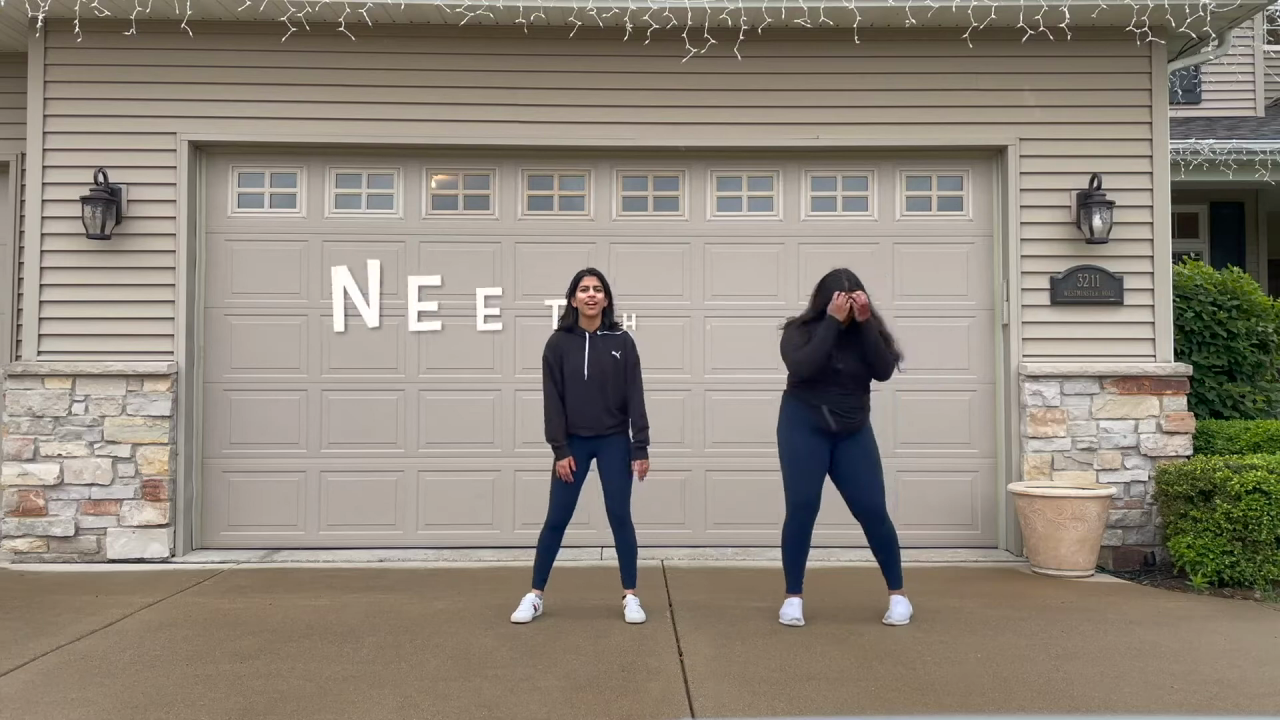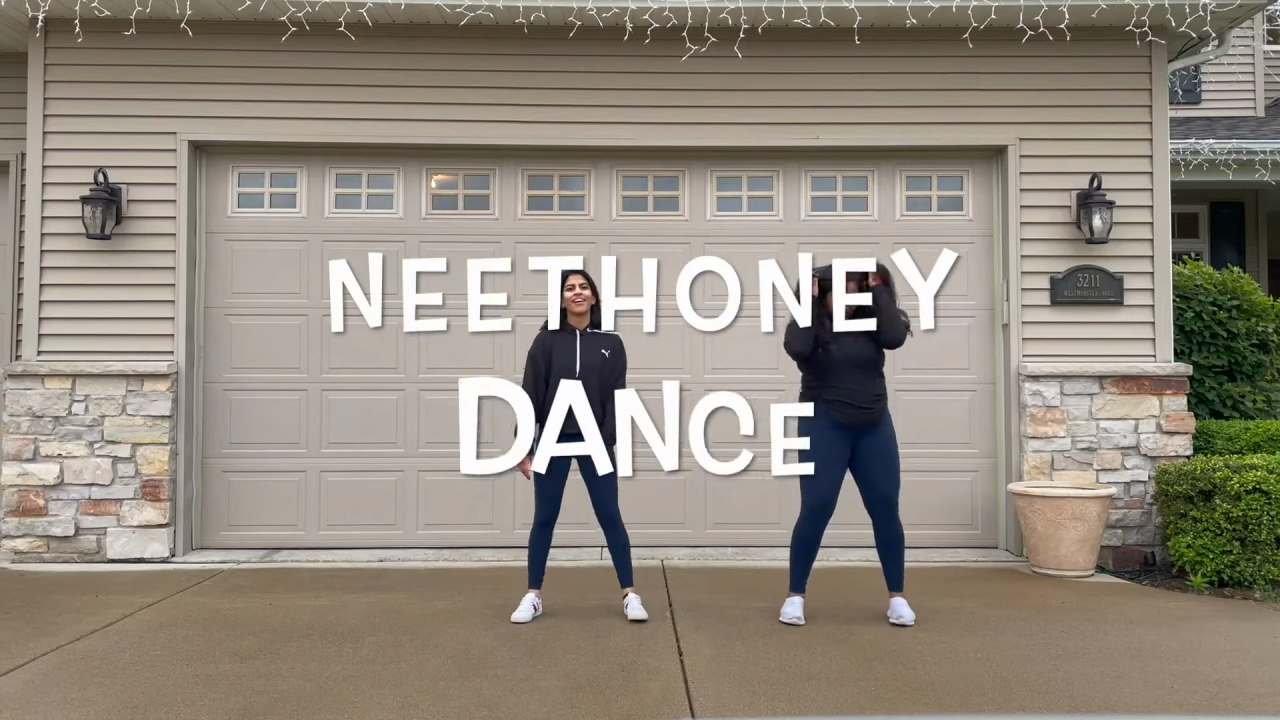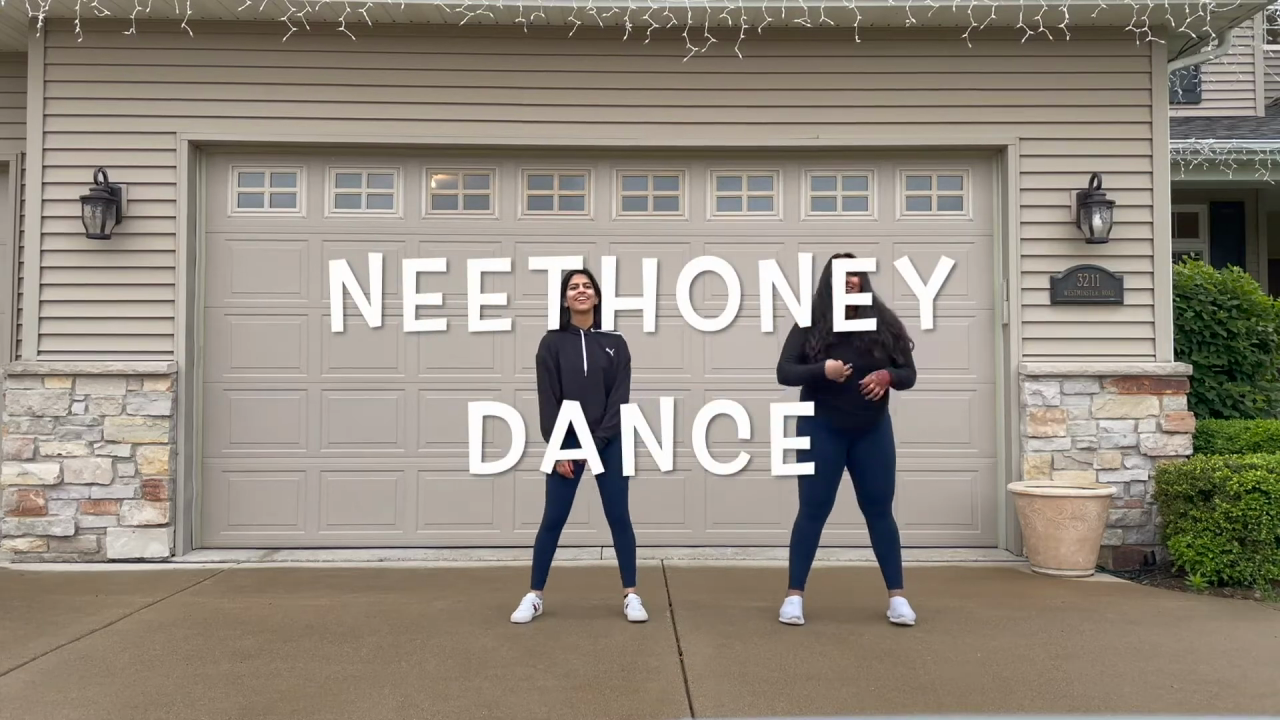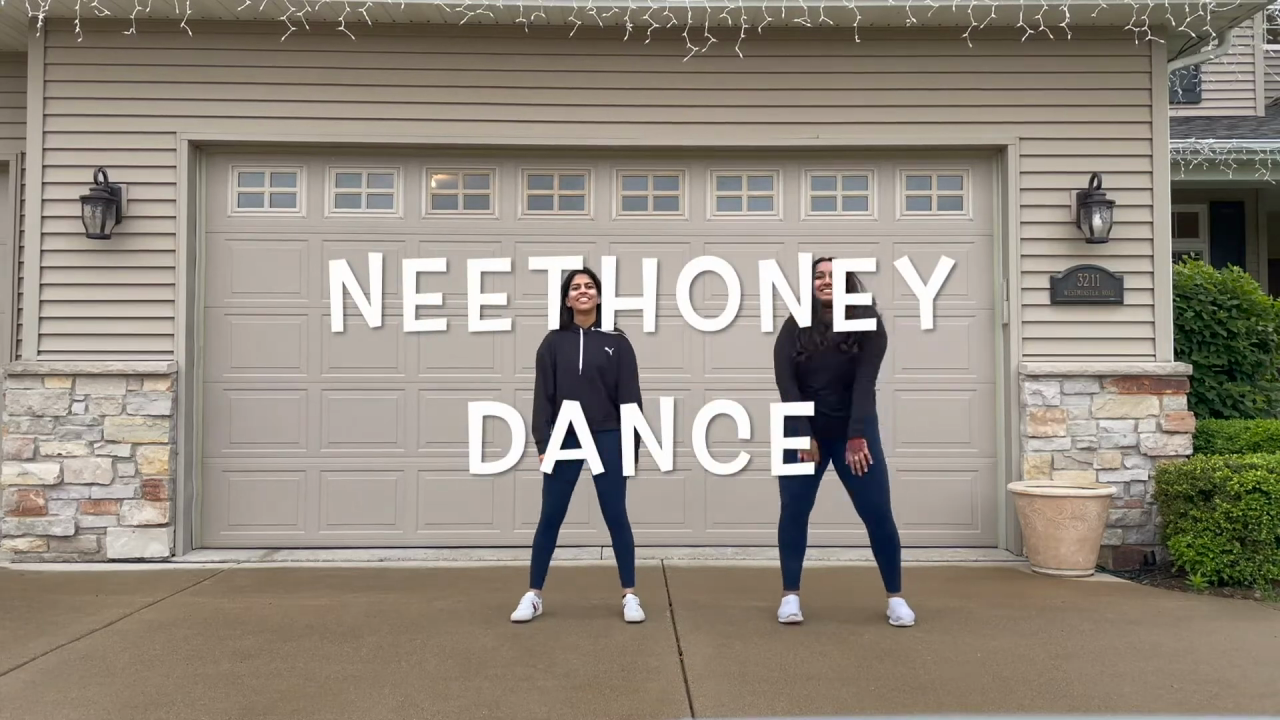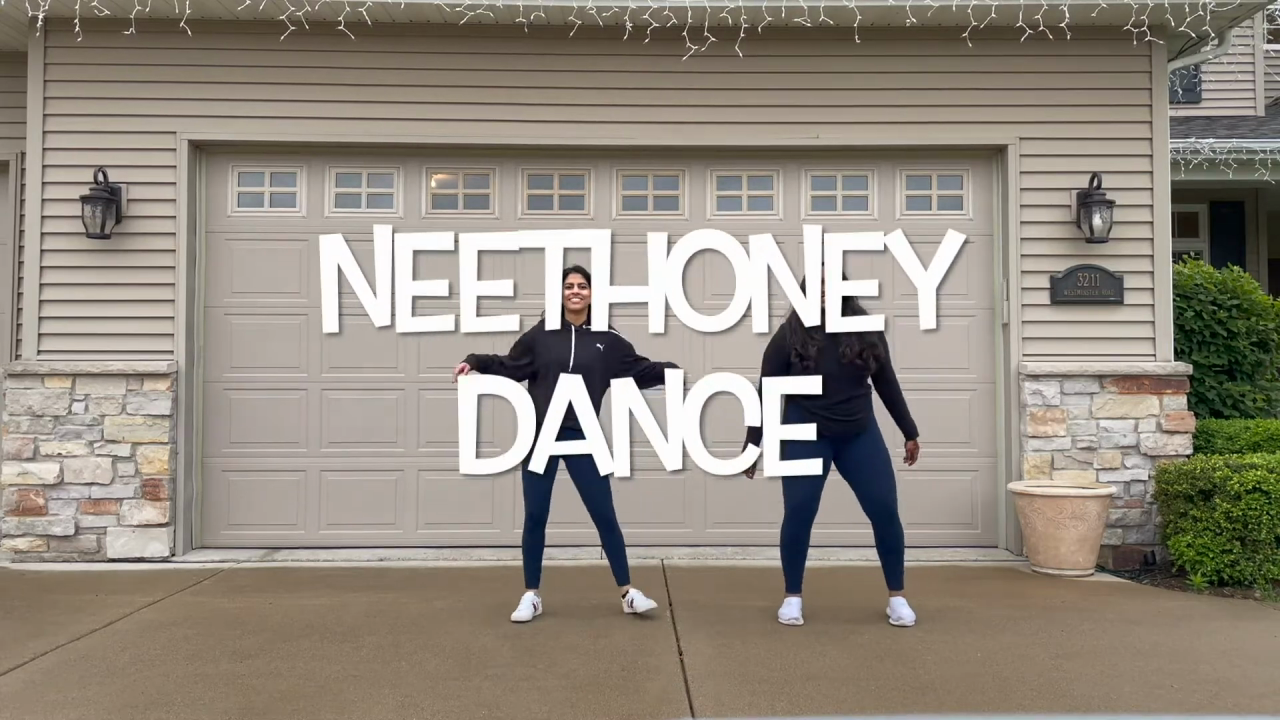
dt=0.7s
person 1, frame 1
left shoulder: (866, 332)
right shoulder: (800, 330)
left elbow: (884, 371)
right elbow: (802, 368)
left wrist: (865, 323)
right wrist: (832, 322)
left hip: (853, 433)
right hip: (804, 429)
left knee: (872, 511)
right knee: (801, 510)
left ankle: (898, 594)
right ankle: (793, 597)
person 1, frame 2
left shoulder: (869, 320)
right shoulder: (808, 324)
left elbow: (895, 338)
right elbow: (799, 351)
left wrist: (880, 291)
right wrist: (808, 303)
left hip: (873, 427)
right hip: (824, 427)
left knee: (886, 509)
right knee: (816, 509)
left ankle: (897, 598)
right ankle: (795, 596)
person 1, frame 3
left shoulder: (883, 323)
right shoulder: (811, 324)
left elbow: (908, 376)
right elbow: (784, 373)
left wrist: (889, 375)
right wrist: (821, 369)
left hip: (872, 430)
right hip: (822, 428)
left knee: (879, 510)
right knee: (814, 510)
left ankle: (896, 597)
right ankle: (794, 595)
person 1, frame 4
left shoulder: (867, 324)
right shoulder: (794, 329)
left elbow: (865, 381)
right elbow: (786, 383)
left wrist: (858, 436)
right wrist: (802, 438)
left hip: (855, 433)
right hip: (804, 433)
left knee: (877, 513)
right knee: (794, 510)
left ankle: (895, 597)
right ankle: (791, 595)
person 1, frame 5
left shoulder: (866, 331)
right shoulder: (790, 335)
left elbow: (887, 384)
left wrist: (910, 434)
right wrist: (751, 446)
left hip: (860, 434)
right hip: (805, 434)
left knee: (884, 510)
right knee: (798, 512)
left ankle: (896, 597)
right ankle: (792, 597)
person 2, frame 1
left shoulder: (621, 342)
right shoulder: (558, 343)
left elbow: (634, 397)
right elbow: (553, 400)
left wrist: (640, 448)
right wrist: (560, 450)
left hip: (614, 442)
right hip: (573, 444)
left knee: (620, 518)
right knee: (556, 520)
left ankle: (630, 597)
right ankle: (535, 596)
person 2, frame 2
left shoulder: (610, 342)
right shoulder: (547, 341)
left elbow: (616, 397)
right elbow: (532, 393)
left wrist: (608, 444)
right wrist: (526, 445)
right hip: (554, 440)
left knee: (610, 517)
right knee: (545, 519)
left ankle: (630, 595)
right ankle: (533, 596)
person 2, frame 3
left shoulder: (614, 342)
right shoulder: (552, 343)
left elbow: (620, 397)
right elbow: (548, 400)
left wrist: (600, 443)
right wrist: (558, 449)
left hip: (608, 443)
right hip: (567, 443)
left knee: (619, 518)
right knee: (553, 519)
left ankle: (631, 595)
right ankle: (534, 596)
person 2, frame 4
left shoulder: (616, 342)
right shoulder: (554, 343)
left elbow: (629, 396)
right elbow: (544, 397)
left wrist: (629, 448)
right wrist: (542, 445)
left hip: (607, 440)
right hip: (565, 441)
left knee: (616, 517)
right knee: (550, 518)
left ankle: (629, 596)
right ankle: (534, 596)
person 2, frame 5
left shoulder: (607, 339)
right shoulder: (542, 335)
left elbow: (638, 368)
right elbow: (511, 365)
left wrist: (670, 373)
right wrist: (475, 362)
left hip: (583, 439)
right hip: (541, 437)
left knee: (604, 516)
right knee: (535, 517)
left ankle: (628, 591)
right ankle: (532, 595)
